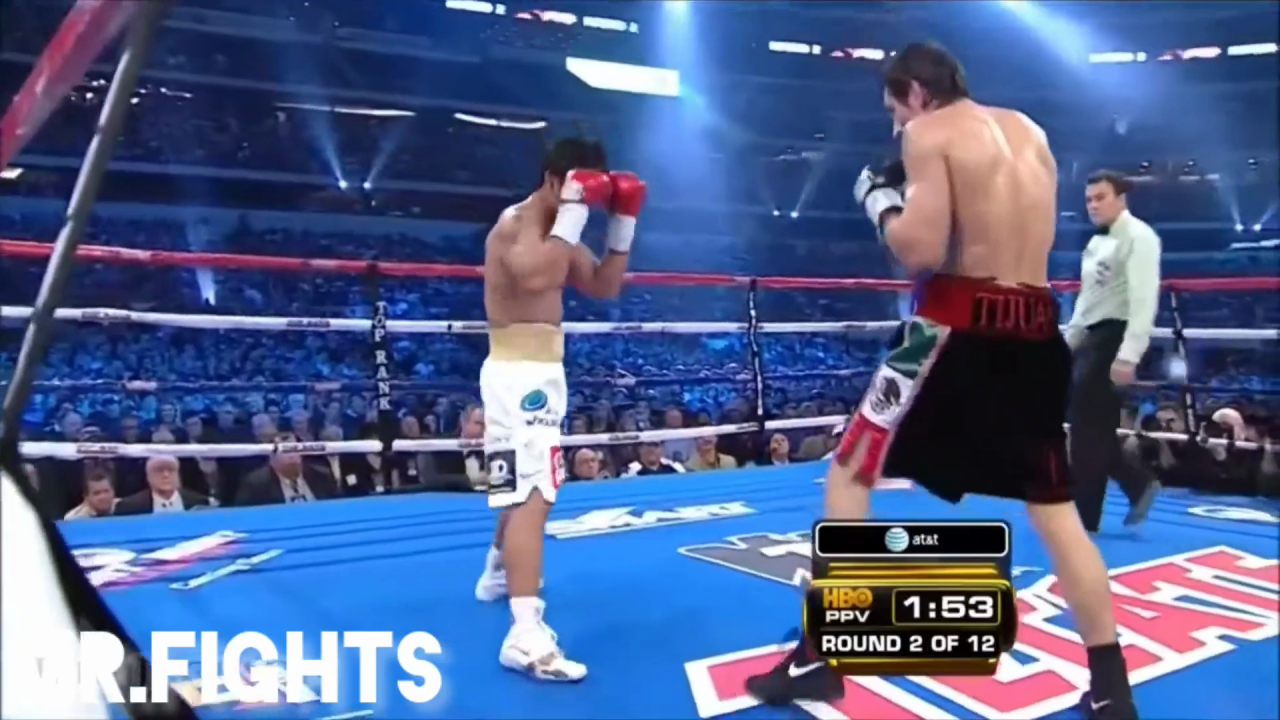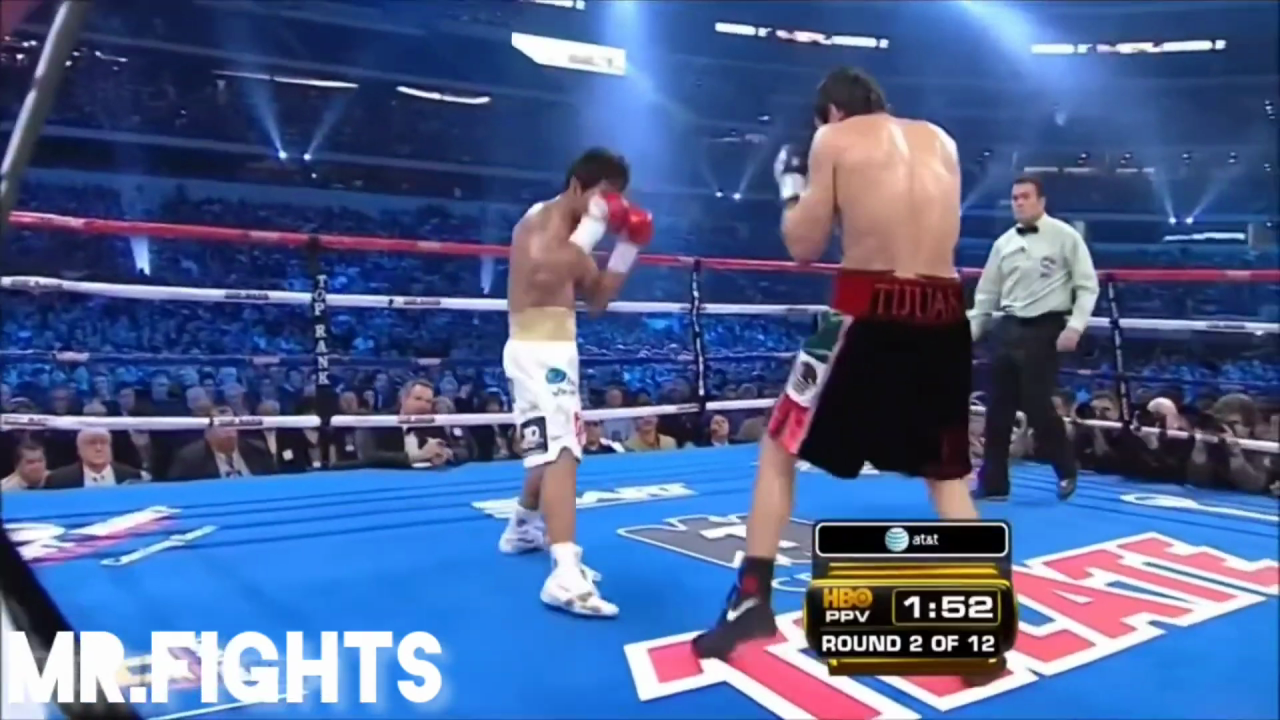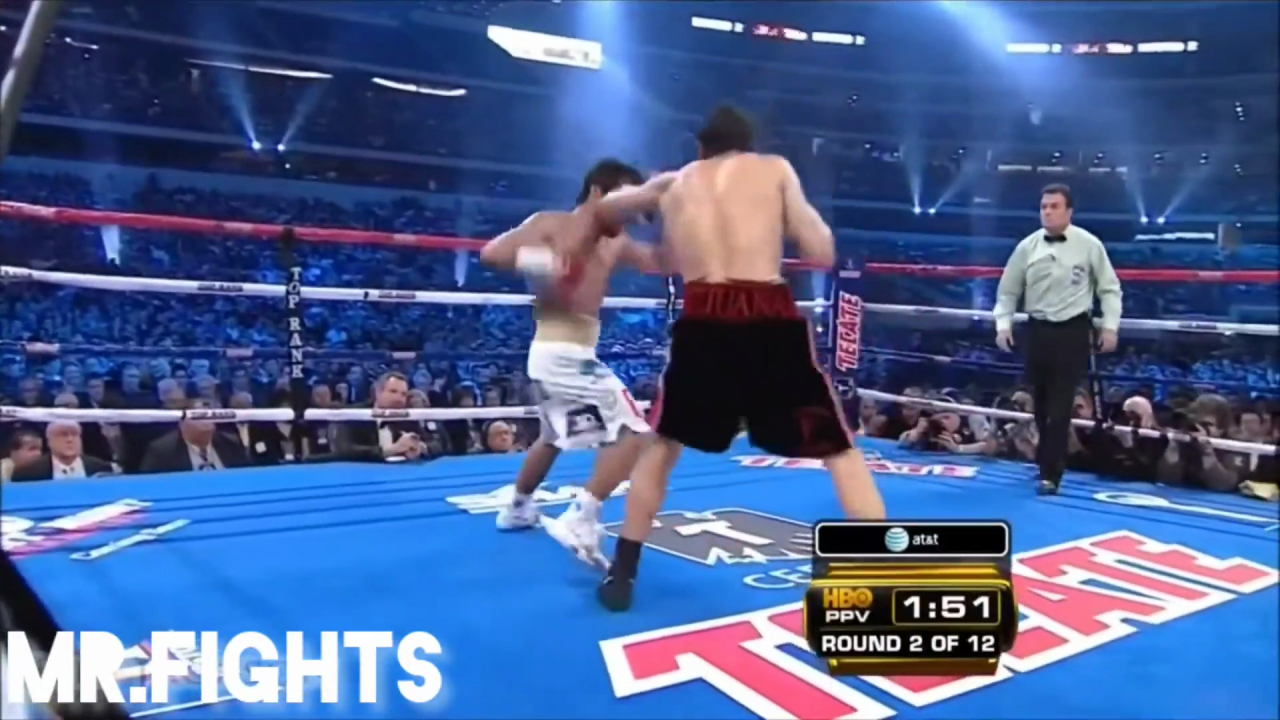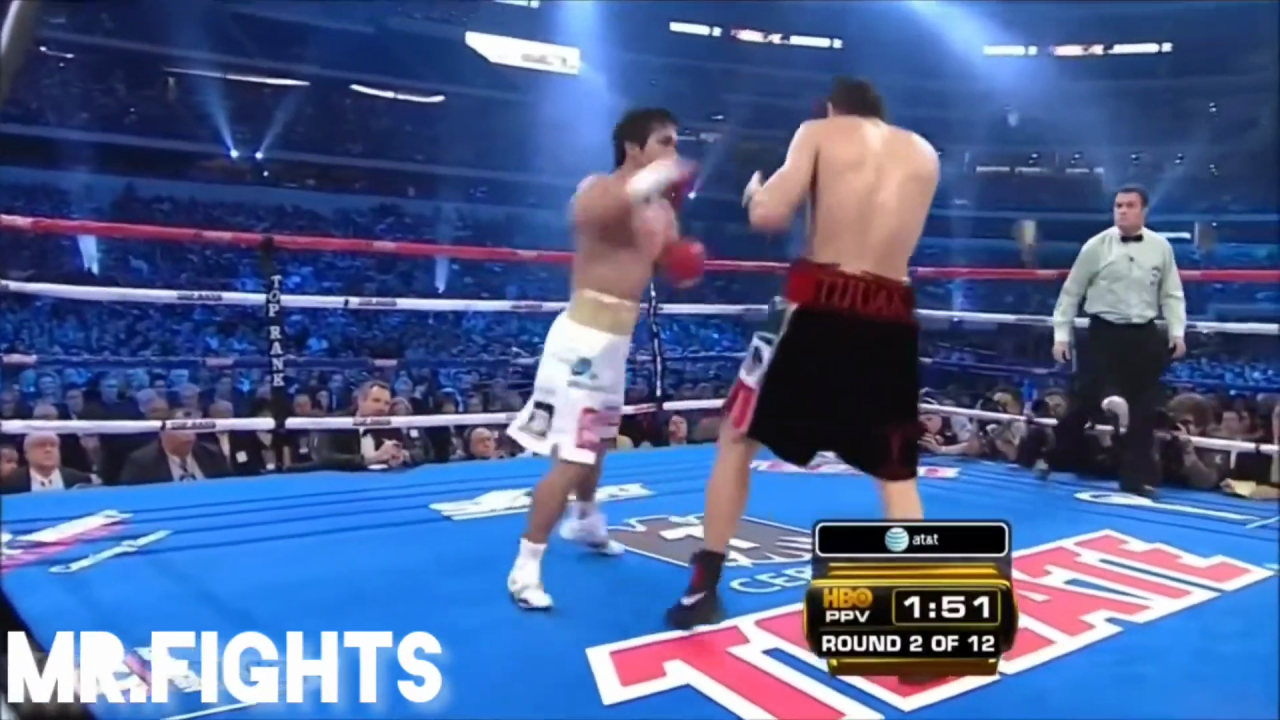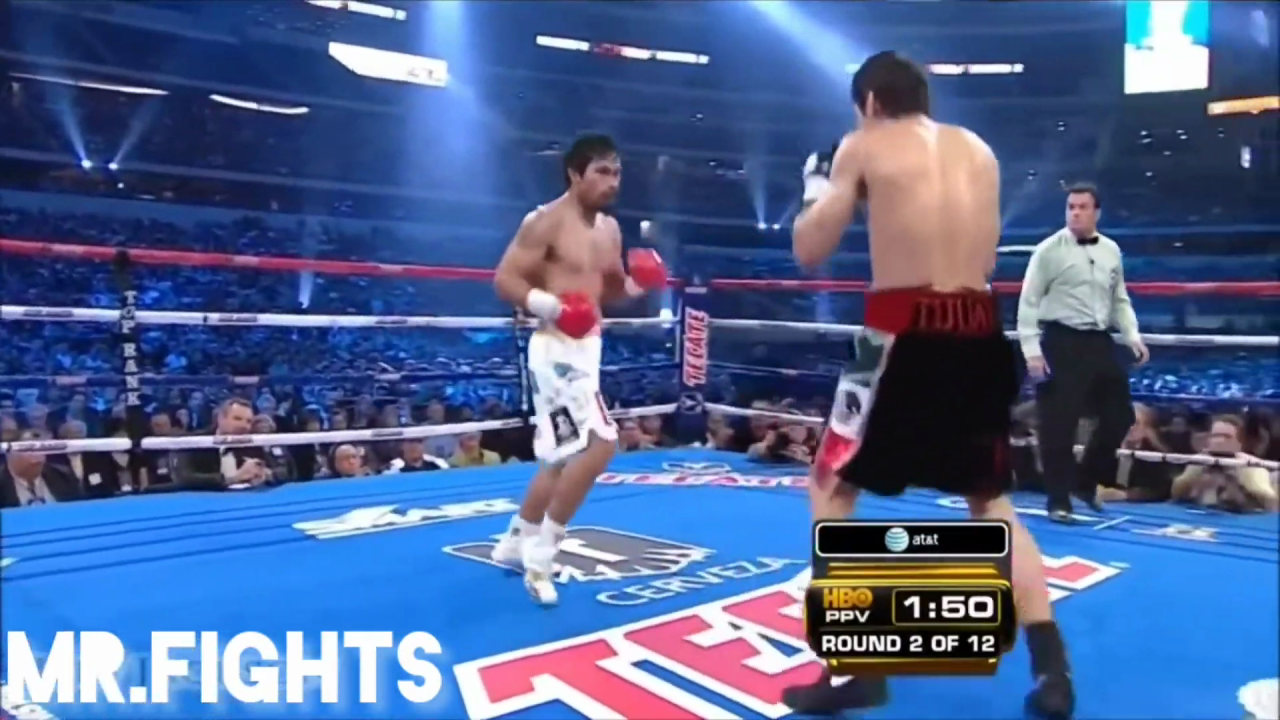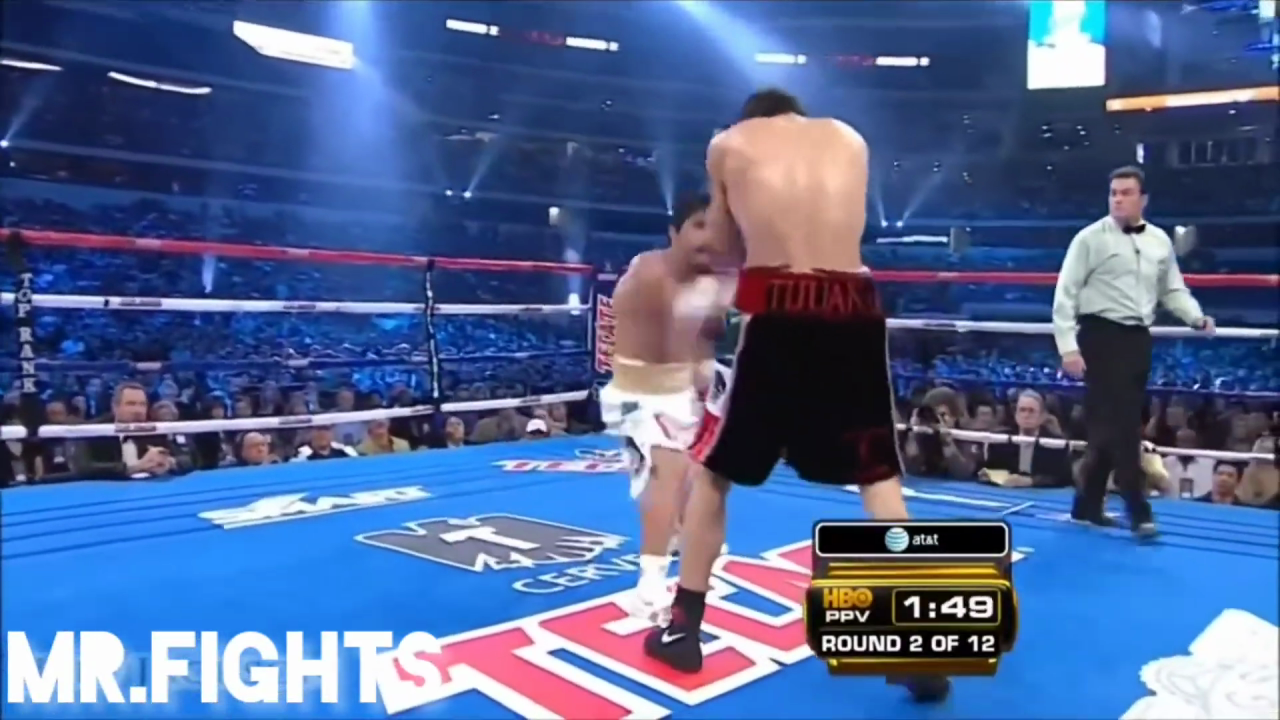
dt=0.7s
person 1, frame 1
left shoulder: (930, 132)
right shoulder: (1028, 131)
left elbow: (922, 252)
left wrist: (882, 199)
left hip: (960, 325)
right hip: (1034, 326)
left knee: (850, 474)
right knee: (1054, 509)
left ankle: (813, 661)
person 1, frame 2
left shoulder: (837, 139)
right shoulder: (941, 139)
left elbow: (804, 244)
left wrist: (793, 185)
left hip: (870, 311)
right hip: (944, 316)
left knee: (781, 447)
right knee: (948, 475)
left ankle: (751, 600)
person 1, frame 3
left shoulder: (673, 183)
right shoulder: (774, 170)
left elbow: (606, 209)
right elbow: (821, 255)
left hip: (703, 321)
right hip: (772, 319)
left knee: (662, 446)
right knee: (842, 456)
left ankle: (621, 575)
person 1, frame 4
left shoulder: (818, 134)
right shoulder: (925, 156)
left elbow: (768, 216)
left wrist: (760, 186)
left hip: (816, 305)
right hip: (890, 319)
left knee: (738, 440)
right knee: (898, 478)
left ankle: (704, 587)
person 1, frame 5
left shoulder: (867, 148)
right shoulder: (978, 149)
left elbow: (809, 252)
left wrist: (818, 186)
left hip: (907, 333)
right hip: (977, 332)
left knee: (831, 487)
right knee: (991, 503)
person 1, frame 6
left shoulder: (729, 145)
right shoulder: (850, 139)
left elbow: (723, 245)
left hip: (775, 313)
right hip: (853, 312)
left knee: (713, 470)
right knee: (879, 479)
left ankle: (683, 627)
person 2, frame 1
left shoulder: (555, 232)
right shoulder: (518, 223)
left elbow: (604, 286)
right elbow: (535, 279)
left wrist: (623, 219)
right wrist: (573, 213)
left hip: (537, 370)
right hip: (521, 373)
left knee: (526, 486)
right knee: (536, 494)
left ankle: (499, 574)
right ankle: (527, 635)
person 2, frame 2
left shoulder: (576, 231)
right shoulder: (542, 219)
left elbow: (599, 297)
right elbow: (544, 273)
left wrist: (628, 247)
right wrist: (592, 227)
left hip: (554, 352)
right hip: (538, 352)
left knee: (553, 452)
right knee: (564, 454)
left ankle: (521, 528)
right ankle: (567, 576)
person 2, frame 3
left shoulder: (614, 242)
right shoulder: (551, 224)
left elbow: (655, 261)
right elbow: (492, 252)
right wrist: (544, 264)
left hip: (572, 354)
right hip: (563, 355)
left knee: (554, 439)
right knee: (633, 434)
left ankle: (517, 509)
right ankle: (580, 520)
person 2, frame 4
left shoulder: (662, 211)
right shoulder: (601, 190)
left elbow: (673, 269)
right elbow: (588, 219)
left wrist: (684, 260)
right wrist: (655, 179)
left hip: (617, 343)
right hip: (582, 343)
left knee: (595, 445)
right knee: (571, 458)
left ankle: (585, 523)
right ankle: (526, 567)
person 2, frame 5
left shoulder: (609, 229)
right shoulder: (545, 222)
left elbow: (612, 289)
right elbow: (504, 279)
left wrist: (638, 283)
right wrist: (546, 305)
left hip: (585, 353)
right hip: (558, 354)
left knee: (566, 458)
right knee: (597, 447)
left ankle: (518, 540)
right ankle: (540, 546)
person 2, frame 6
right shoulder: (648, 271)
left hip: (680, 396)
right hip: (636, 400)
right knee: (673, 470)
left ankle: (675, 531)
right ankle: (651, 586)
person 3, frame 1
left shoulder: (1138, 238)
right shoulder: (1097, 243)
left elbow: (1144, 300)
left wrist: (1128, 355)
right wrist: (1068, 342)
left hip: (1114, 340)
right hip: (1096, 340)
left knee: (1090, 428)
right knee: (1095, 427)
left ankle: (1083, 515)
right ankle: (1138, 483)
person 3, frame 2
left shoulder: (1065, 236)
right shoulder: (1004, 243)
left elbow: (1087, 285)
right elbow: (987, 291)
left wrist: (1076, 326)
right wrist: (974, 327)
left hip: (1045, 329)
right hip: (1009, 328)
left knee: (1037, 404)
right knee: (998, 407)
left ankle: (1066, 472)
right ankle: (993, 482)
person 3, frame 3
left shoulder: (1089, 245)
right shoulder: (1027, 247)
left elbow: (1109, 288)
right elbow: (1008, 290)
left wrist: (1110, 327)
right wrist: (1004, 324)
left hip: (1072, 331)
right hip: (1038, 330)
left knee: (1060, 403)
right knee: (1041, 402)
left ankle: (1051, 473)
right ankle: (1047, 463)
person 3, frame 4
left shoulder: (1161, 247)
right shoulder: (1097, 247)
left elbow: (1172, 294)
right elbow: (1071, 292)
left wrist: (1177, 331)
right wrist: (1061, 335)
left hip: (1143, 335)
right hip: (1104, 333)
left knee: (1145, 408)
right knee: (1084, 401)
left ankle: (1136, 476)
person 3, frame 5
left shoulder: (1111, 251)
right shoulder: (1049, 250)
left elbow: (1119, 300)
right elbow: (1029, 303)
left wrist: (1133, 337)
right wrist: (1031, 350)
left hip: (1099, 342)
right hip: (1062, 342)
left knee: (1119, 416)
right knee: (1059, 423)
left ankle: (1085, 482)
right ankle: (1058, 499)
person 3, frame 6
left shoulder: (1160, 241)
right shoulder: (1090, 239)
left elbow: (1172, 290)
right elbow: (1065, 294)
left wrist: (1195, 316)
right wrist: (1068, 346)
left hip: (1137, 339)
right hip: (1102, 336)
left knee: (1109, 424)
right knee: (1122, 423)
left ankle: (1088, 504)
right ankle: (1139, 512)
